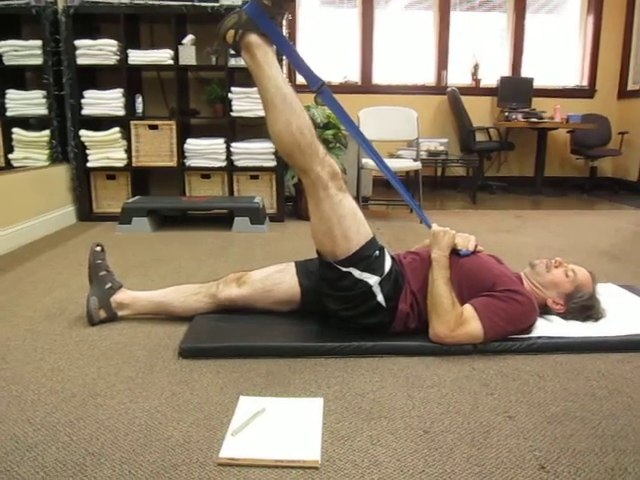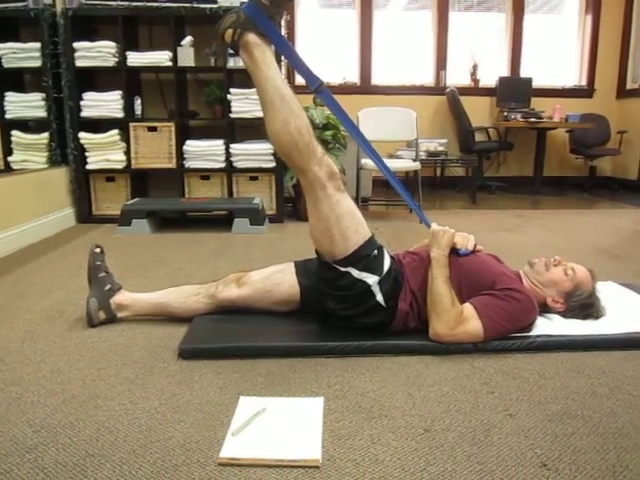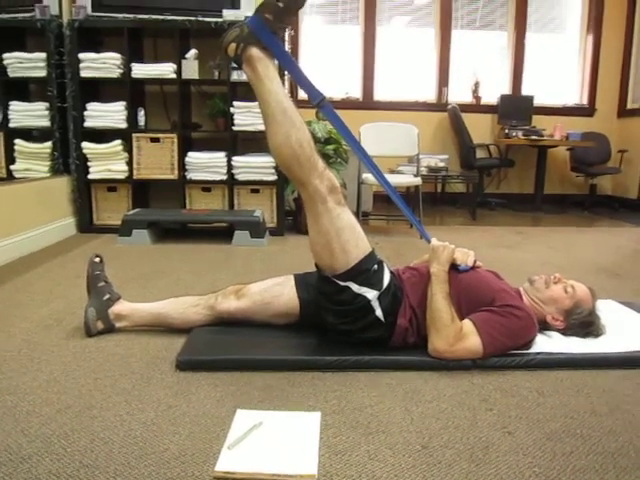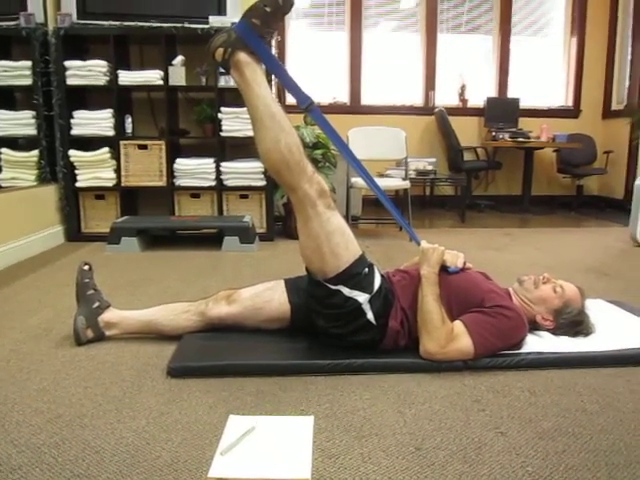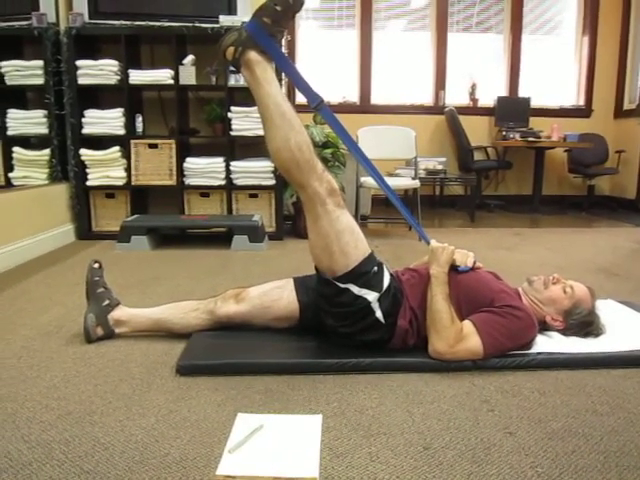
dt=0.3s
person 1, frame 1
left shoulder: (520, 305)
right shoulder: (501, 275)
left elbow: (444, 329)
left wrist: (440, 256)
right wrist: (449, 244)
left hip: (376, 297)
right hip: (374, 278)
left knee: (324, 172)
right ankle: (117, 301)
person 1, frame 2
left shoulder: (519, 303)
right shoulder: (502, 275)
left elbow: (444, 328)
left wrist: (439, 254)
right wrist: (450, 242)
left hip: (375, 296)
right hip: (370, 279)
left knee: (321, 173)
right ankle: (118, 303)
person 1, frame 3
left shoulder: (519, 320)
right shoulder: (500, 290)
left elbow: (443, 344)
left wrist: (439, 270)
right wrist: (445, 258)
left hip: (374, 310)
right hip: (371, 294)
left knee: (323, 187)
right ankle: (115, 313)
person 1, frame 4
left shoulder: (509, 320)
right shoulder: (491, 291)
left elbow: (435, 345)
left wrist: (429, 272)
right wrist: (434, 260)
left hip: (366, 314)
right hip: (356, 298)
left knee: (312, 191)
right ankle: (106, 321)
person 1, frame 5
left shoulder: (519, 321)
right shoulder: (500, 290)
left elbow: (443, 346)
left wrist: (439, 272)
right wrist: (442, 259)
left hip: (375, 313)
right hip: (369, 296)
left knee: (321, 189)
right ankle: (114, 319)
